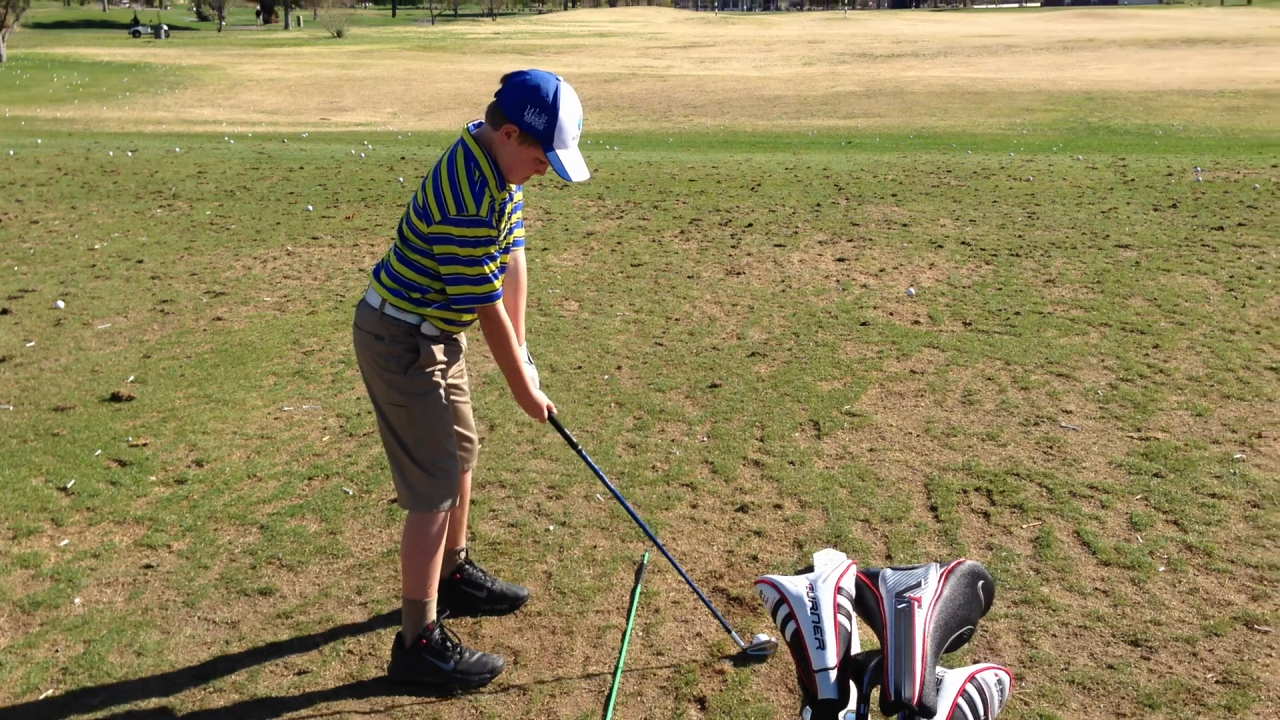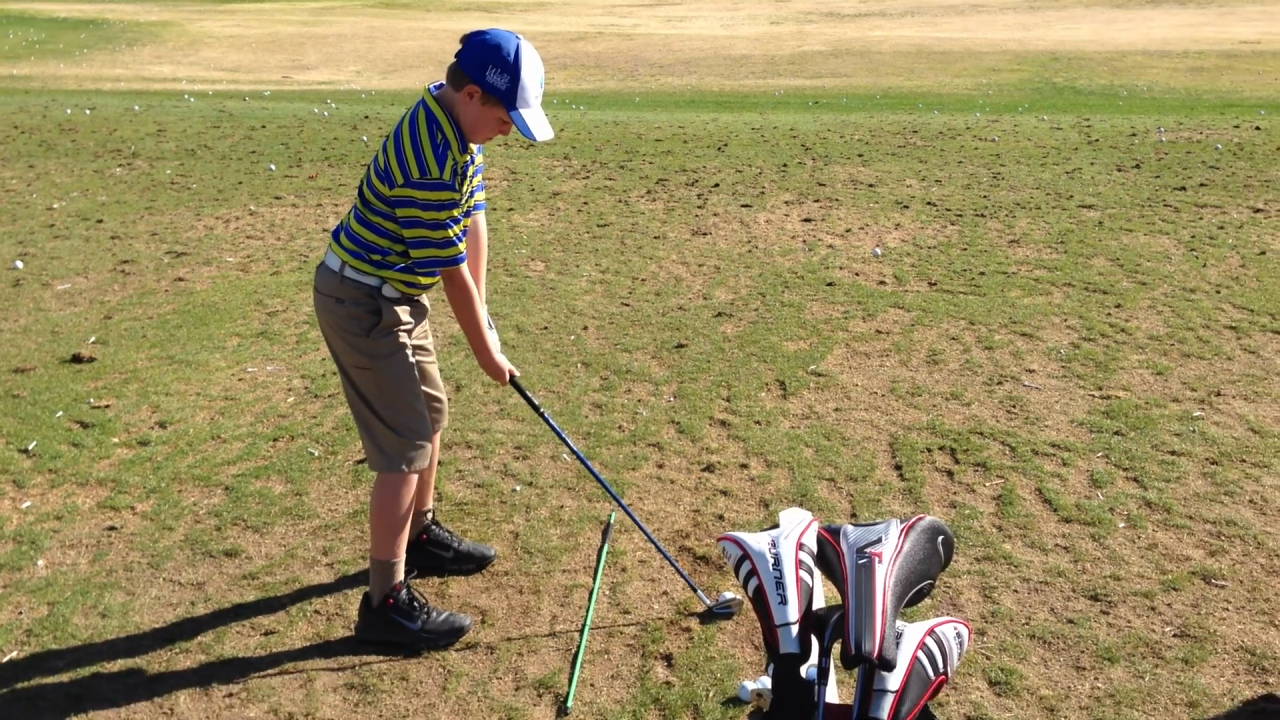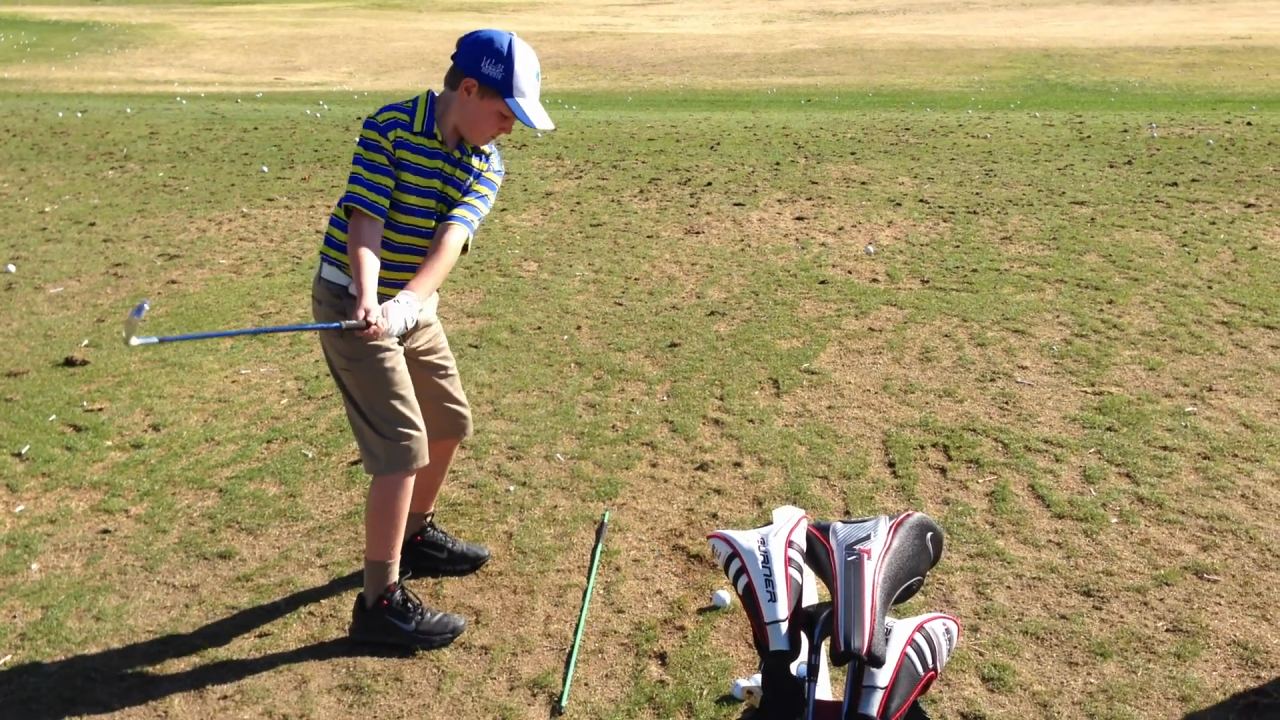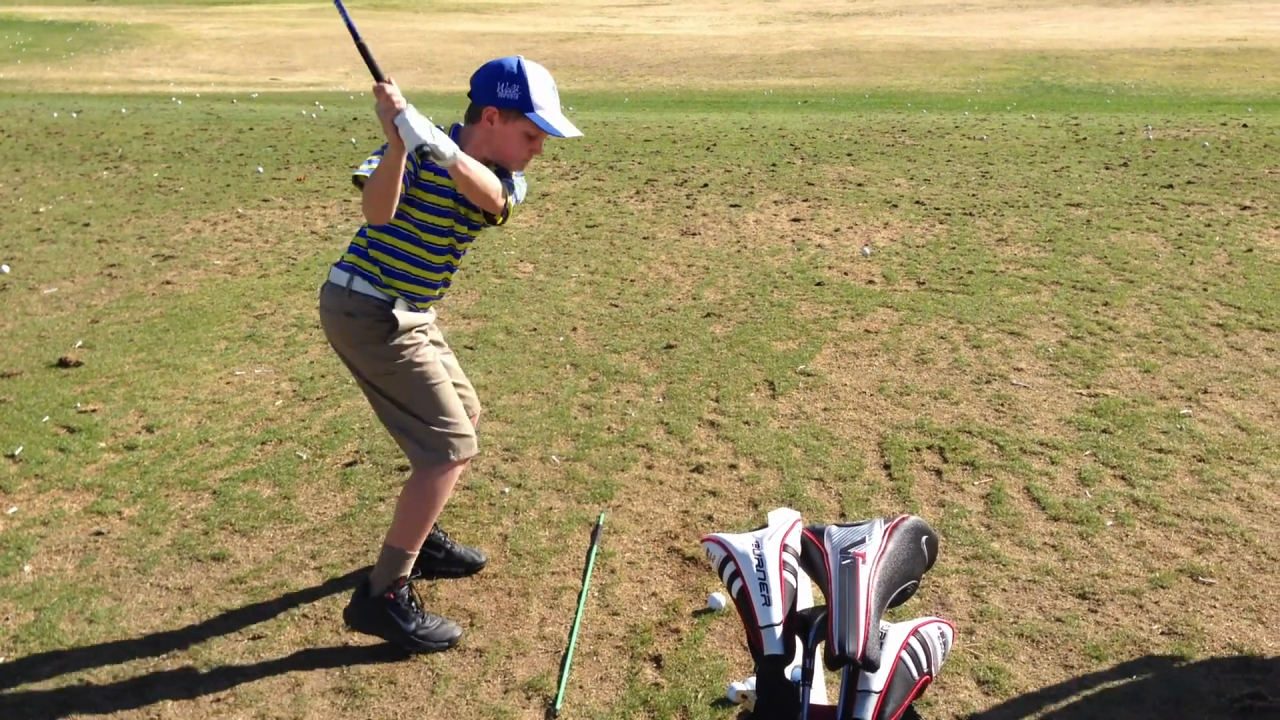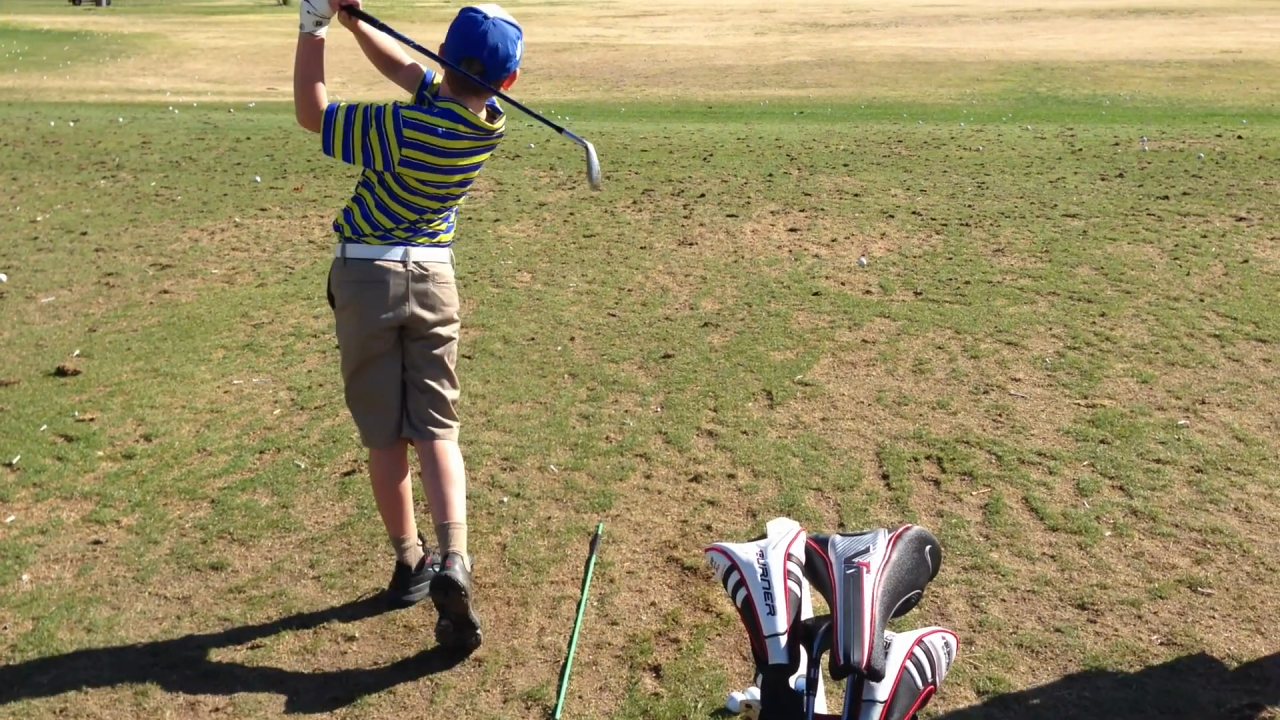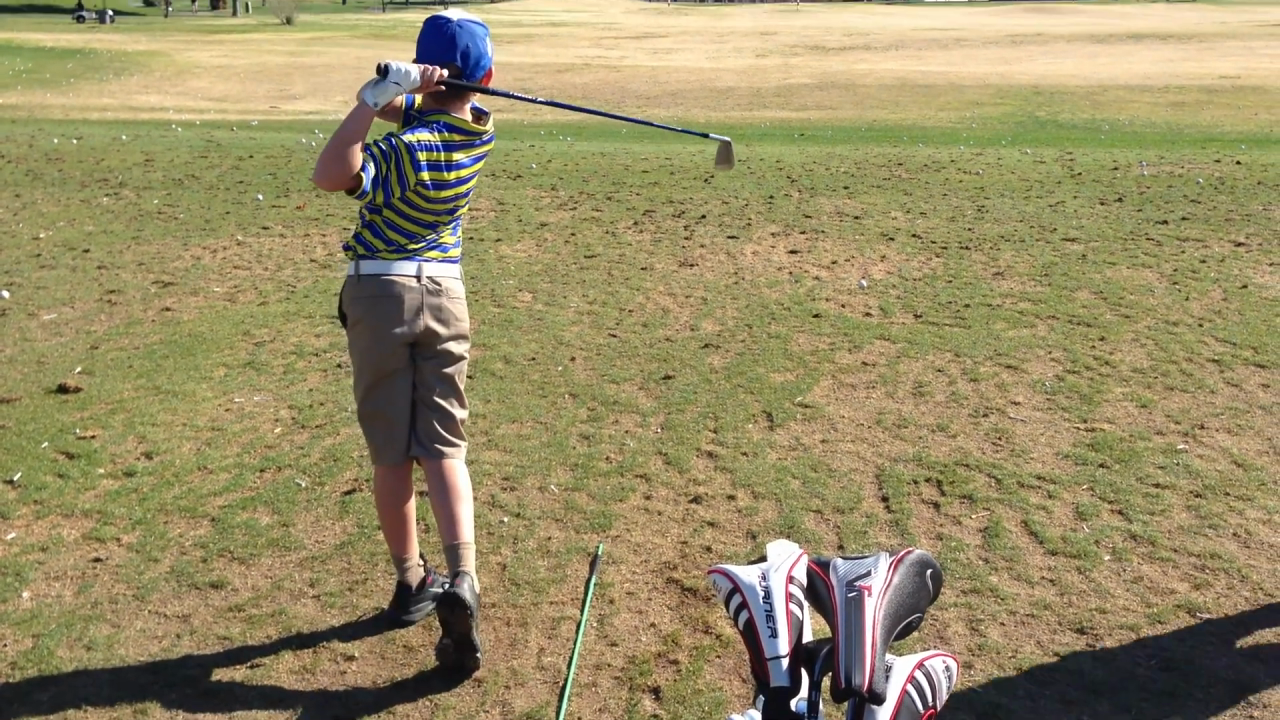
dt=0.7s
person 1, frame 1
left shoulder: (496, 162)
right shoulder: (469, 196)
left elbow: (512, 258)
right elbow: (487, 306)
left wrist: (522, 350)
right wrist: (522, 387)
left hip: (433, 330)
right hip: (401, 340)
left knee: (459, 453)
right knee: (433, 486)
left ankle: (452, 575)
right ankle: (419, 641)
person 1, frame 2
left shoulder: (453, 123)
right shoulder: (431, 161)
left elbow: (474, 221)
right elbow: (452, 270)
left wrist: (483, 315)
right wrist: (485, 350)
left hip: (394, 294)
right hip: (362, 302)
left knee: (429, 413)
right knee: (404, 446)
left ankle: (420, 535)
right ankle: (386, 602)
person 1, frame 3
left shoulder: (485, 163)
right shoulder: (390, 129)
left elbow: (451, 238)
right elbow: (364, 223)
left wrist: (408, 303)
right wrist: (368, 299)
left hip: (409, 303)
right hip: (352, 304)
left knee: (449, 423)
right knee: (403, 447)
left ankle: (415, 536)
right ankle: (381, 602)
person 1, frame 4
left shoulder: (509, 184)
right shoulder: (415, 156)
left elbow: (492, 198)
right elbow: (375, 208)
left wrist: (434, 143)
right wrist: (399, 134)
left hip: (396, 310)
right hip: (371, 313)
left knee: (458, 419)
right knee: (449, 446)
left ankle: (419, 538)
right ankle: (383, 594)
person 1, frame 5
left shoulder: (402, 127)
right shoulder: (492, 126)
left elbow: (311, 113)
right elbow: (408, 73)
left hip: (363, 280)
right hip: (431, 280)
left knee: (385, 436)
right knee: (436, 428)
left ankle: (411, 563)
right ankle: (453, 562)
person 1, frame 6
left shoulder: (411, 149)
right shoulder: (478, 127)
left elbow: (328, 175)
right elbow: (394, 108)
left wrist: (380, 93)
right wrist: (388, 94)
left hip: (379, 293)
right hip: (443, 294)
left knee: (391, 453)
right knee: (443, 446)
left ankle: (413, 581)
right ankle: (461, 579)
